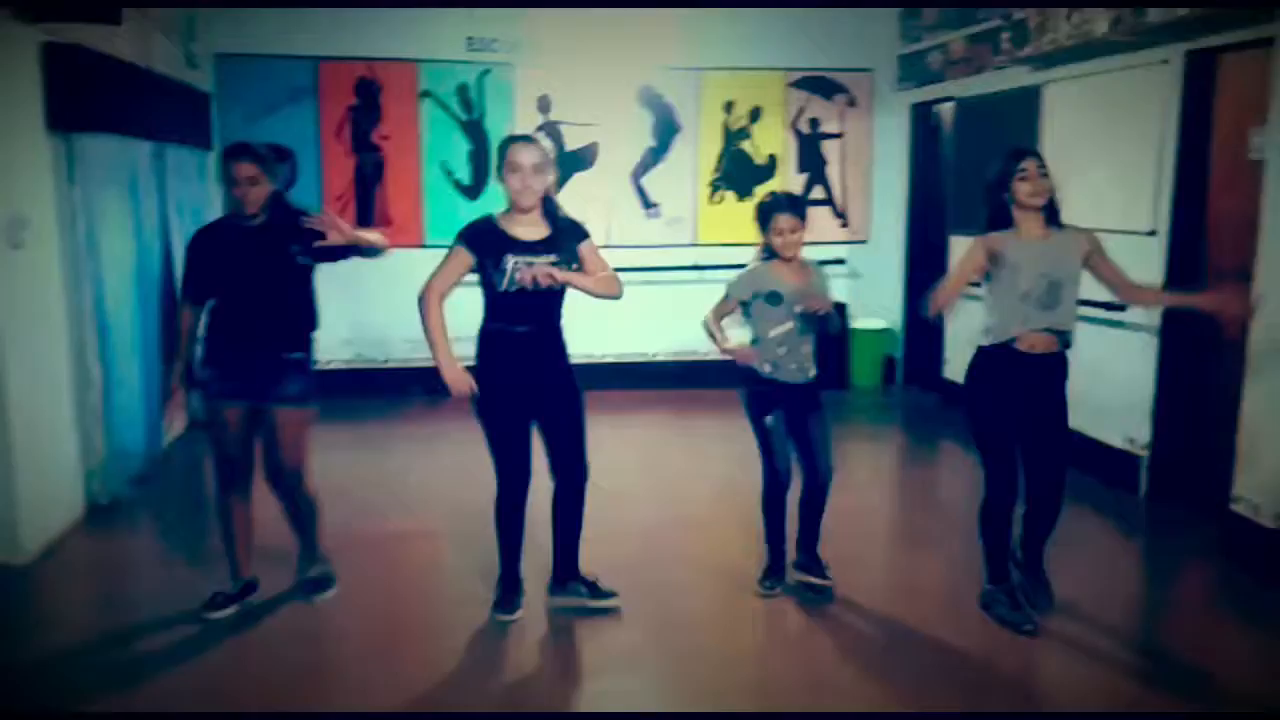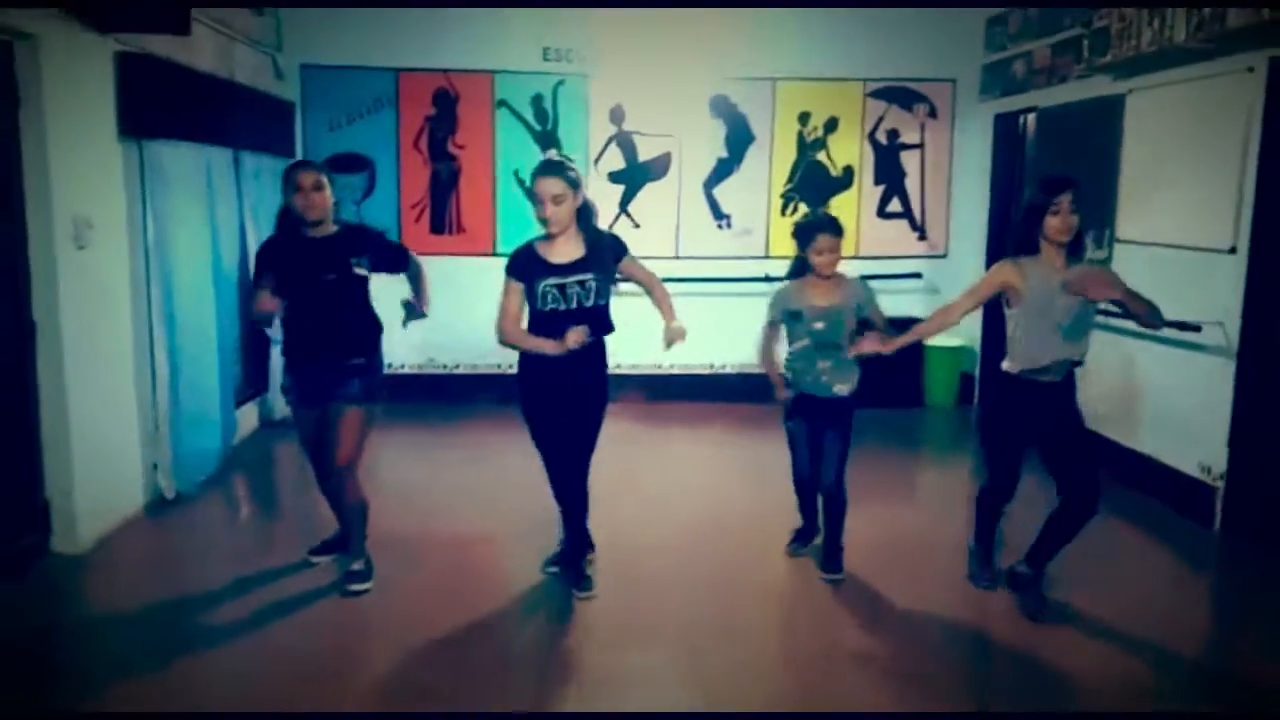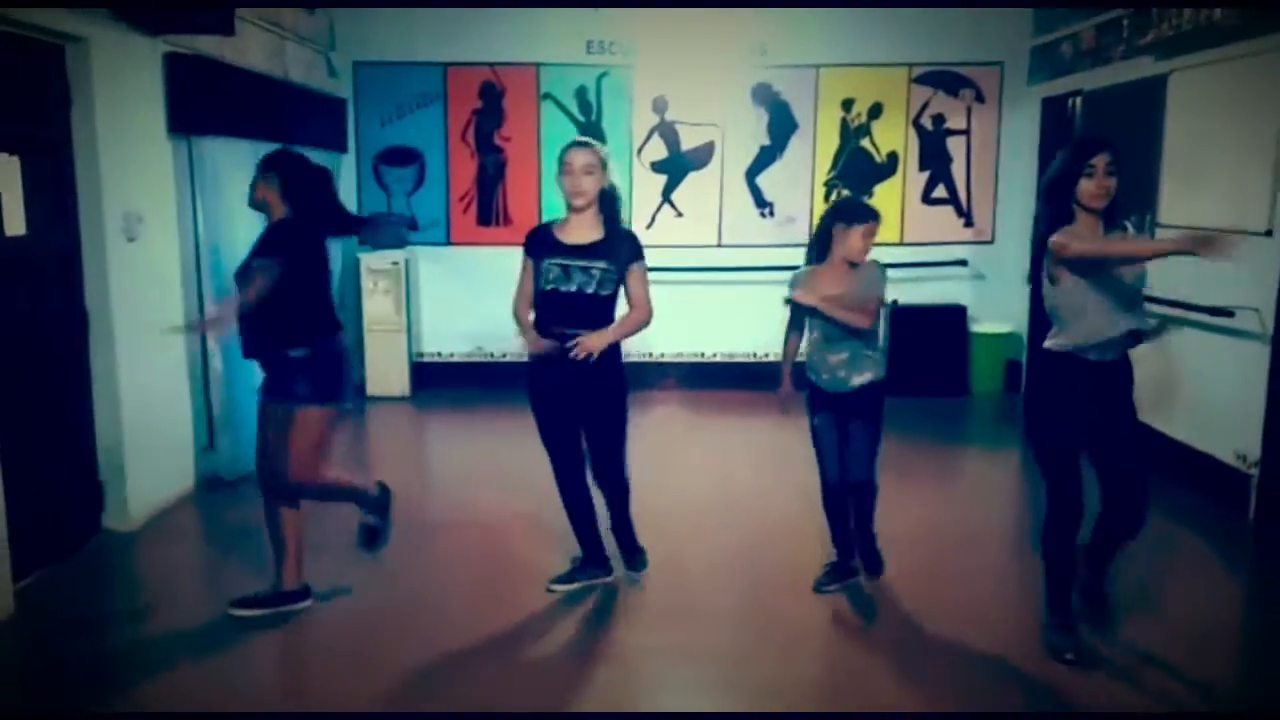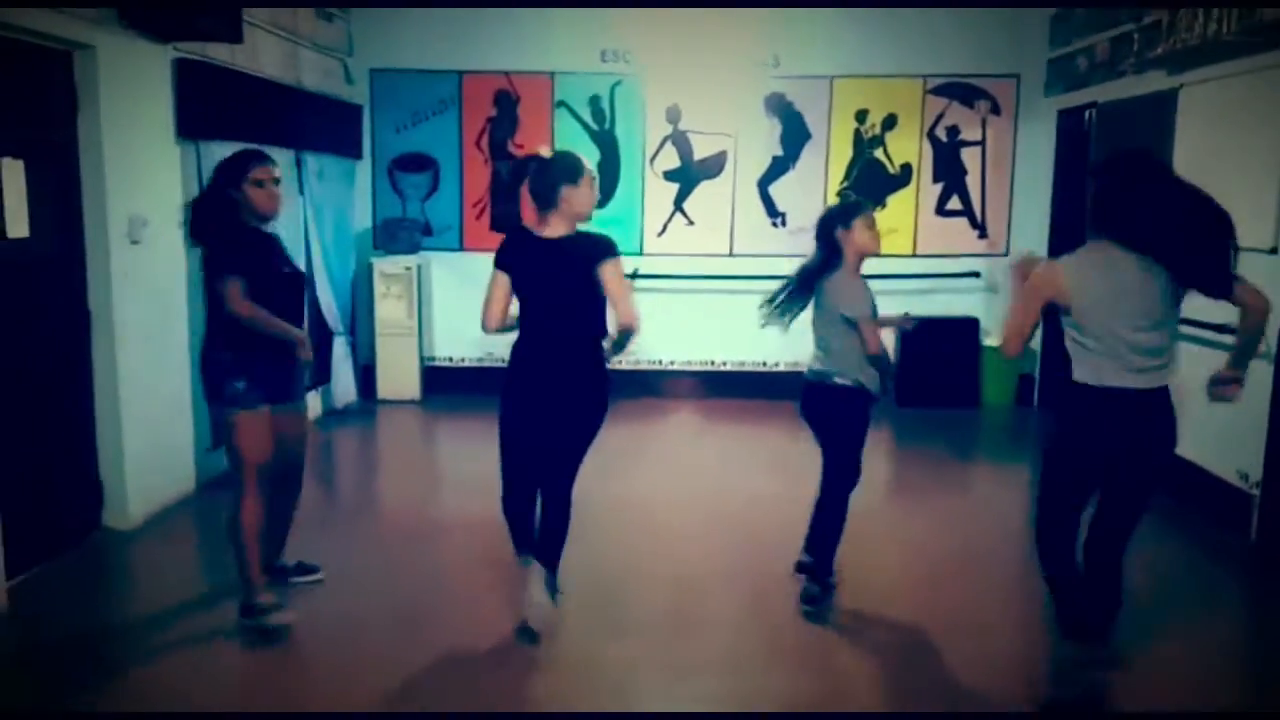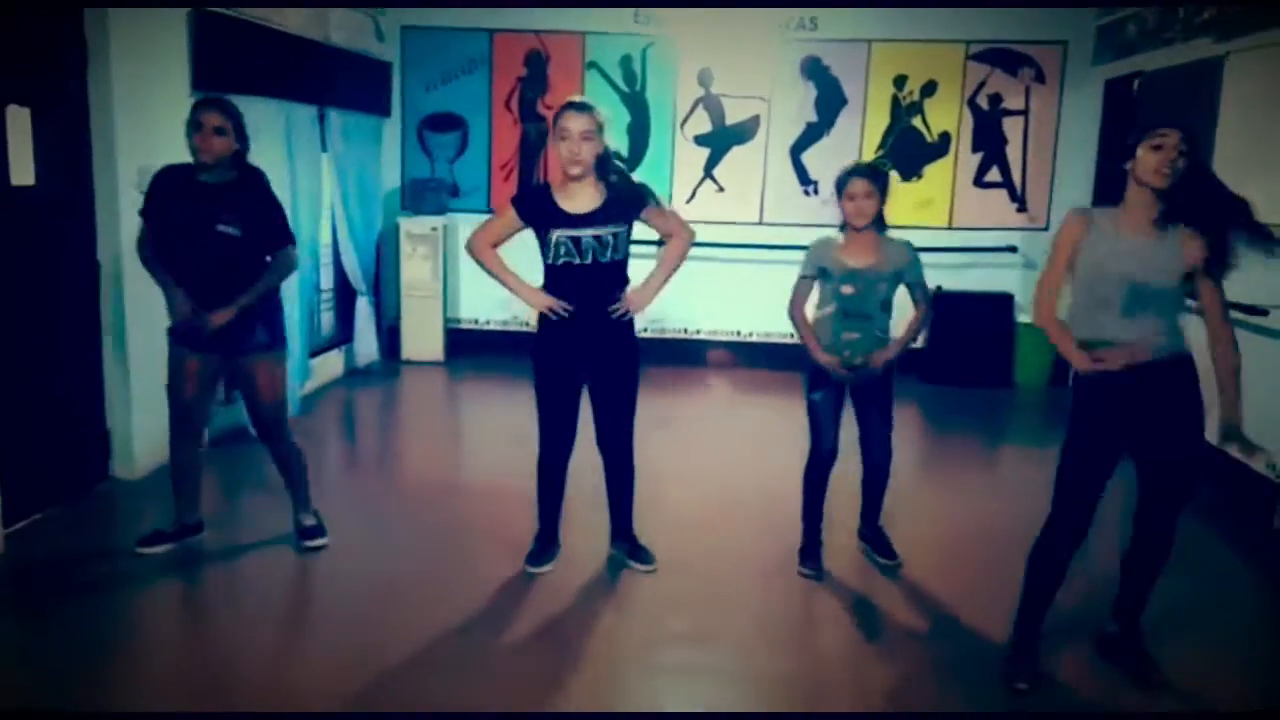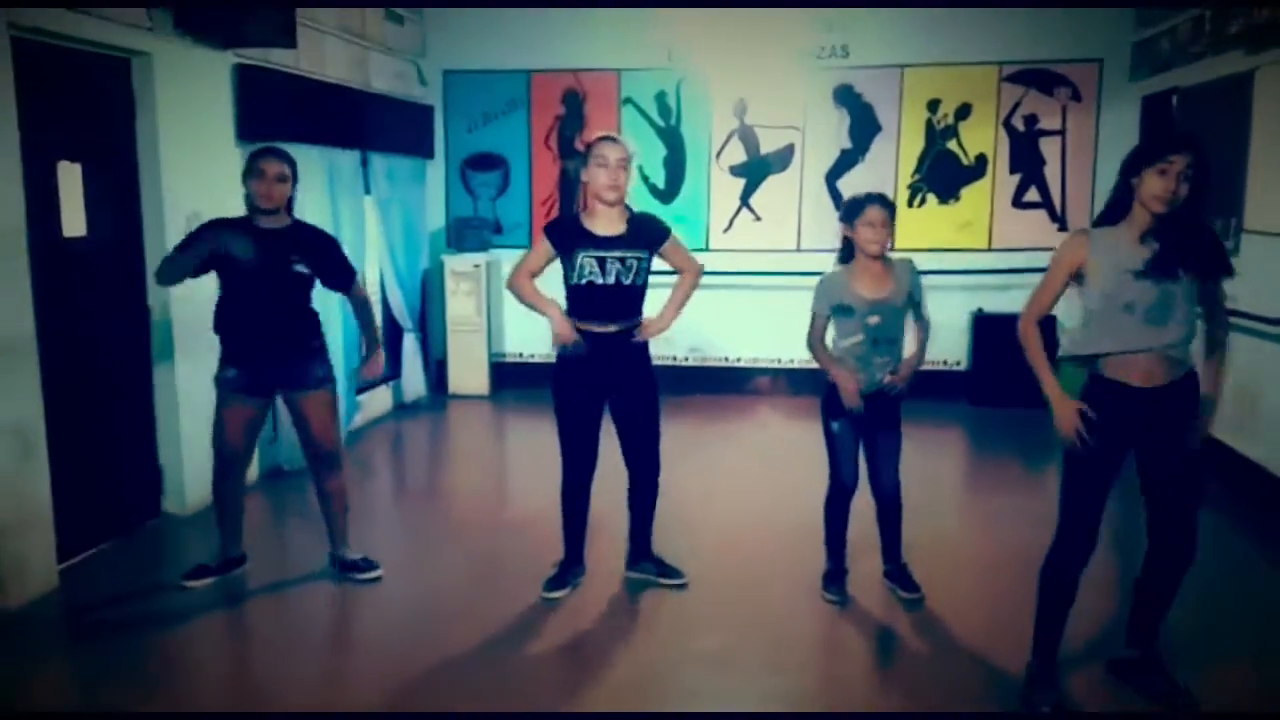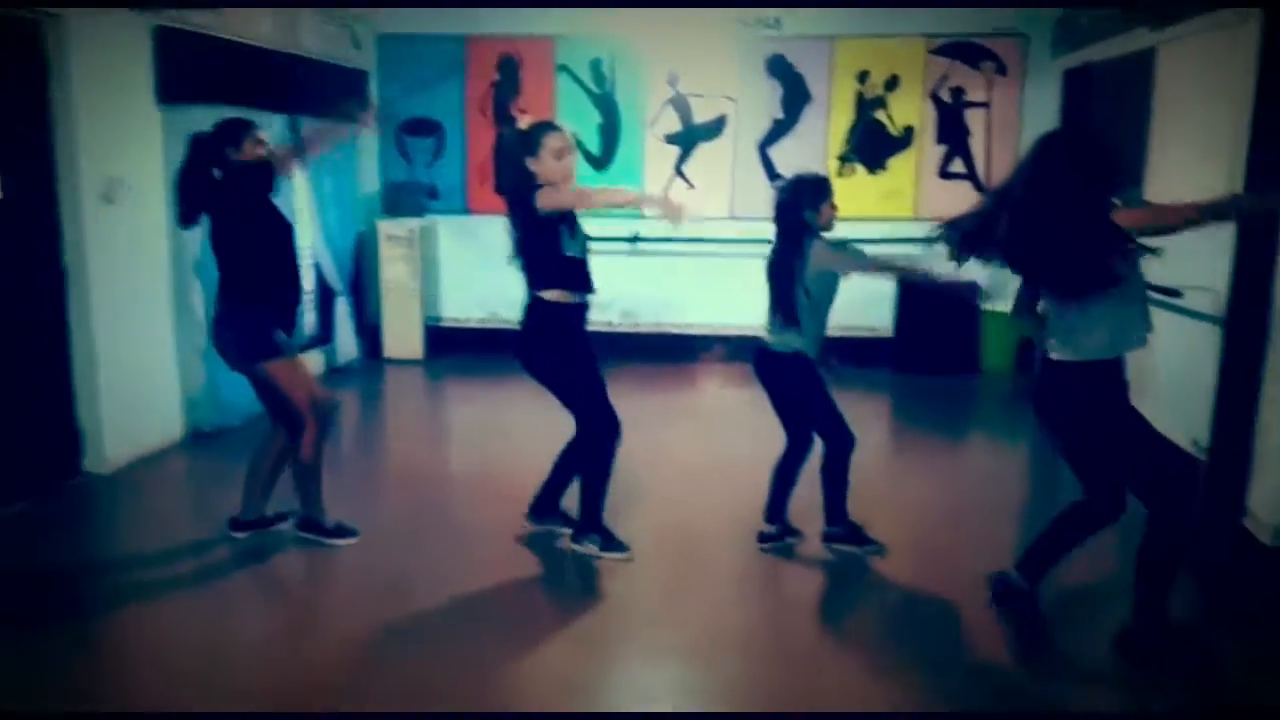
dt=0.7s
person 1, frame 1
left shoulder: (1078, 243)
right shoulder: (990, 247)
left elbow: (1129, 291)
right elbow: (938, 304)
left wrist: (1206, 300)
right wrist: (960, 276)
left hip: (1048, 374)
right hip: (997, 372)
left knee: (1048, 484)
right knee: (1002, 482)
left ankle: (1031, 561)
right ankle: (997, 584)
person 1, frame 2
left shoulder: (1094, 275)
right shoulder: (1014, 271)
left elbow: (1154, 319)
right elbow: (955, 311)
left wrist: (1118, 294)
right wrist: (893, 344)
left hip: (1060, 396)
right hip: (1015, 394)
left knee: (1084, 495)
right knee: (1001, 487)
left ankle: (1027, 571)
right ankle: (982, 549)
person 1, frame 3
left shoulder: (1123, 236)
right shoulder: (1062, 240)
right elbow: (1106, 252)
left wrist: (1147, 325)
right wrist: (1185, 244)
left hip: (1113, 379)
right hip: (1060, 381)
left knee: (1131, 502)
right knee: (1065, 504)
left ankle: (1090, 574)
right ankle: (1060, 616)
person 1, frame 4
left shoulder: (1059, 272)
right shoulder: (1174, 264)
left elbow: (1012, 348)
right elbow: (1257, 304)
left wrist: (1022, 282)
right wrist: (1235, 368)
left hip: (1086, 417)
right hip: (1153, 419)
left knee: (1054, 539)
right knee: (1106, 548)
left ankle: (1080, 655)
right ankle: (1088, 654)
person 1, frame 5
left shoulder: (1193, 239)
right shoulder: (1083, 226)
left elbow: (1220, 327)
right elbow: (1045, 309)
left wrist: (1230, 411)
right wrist: (1078, 358)
left hip: (1171, 391)
right hip: (1105, 389)
left knee: (1157, 529)
right knee: (1067, 522)
left ankle: (1122, 632)
right ankle: (1023, 640)
person 1, frame 6
left shoulder: (1192, 249)
right shoulder: (1085, 246)
left elbow: (1215, 326)
right elbow: (1029, 322)
left wrist: (1208, 401)
right wrist: (1056, 396)
left hip: (1174, 407)
right hip: (1105, 405)
left knee: (1175, 547)
right knee: (1074, 541)
left ankle: (1139, 655)
right ankle: (1042, 664)
person 1, frame 7
left shoulder: (1036, 242)
right shoulder: (1107, 229)
left elbow: (1025, 309)
right elbow: (1201, 211)
right wrist: (1244, 204)
left hip: (1061, 384)
right hip: (1093, 392)
left knee: (1102, 498)
right knee: (1175, 499)
left ankle: (1019, 581)
right ankle: (1147, 627)
person 2, frame 1
left shoulder: (570, 232)
right shoulder: (482, 234)
left elbow: (612, 287)
right elbow: (431, 295)
left wrist: (555, 273)
right wrist: (446, 360)
left hip: (553, 365)
right hip: (499, 367)
left knee: (573, 472)
right knee: (514, 478)
left ankle: (567, 577)
right ankle: (509, 580)
person 2, frame 2
left shoulder: (606, 247)
right shoulder: (524, 260)
left elbow: (650, 282)
right elbow: (507, 332)
left wrist: (670, 319)
right wrist: (556, 346)
left hip: (589, 374)
right hip: (540, 376)
left knee: (574, 468)
right knee: (557, 466)
left ankle: (573, 554)
right ankle: (577, 542)
person 2, frame 3
left shoulder: (621, 242)
right shoulder: (539, 238)
left elbow: (642, 311)
right elbow: (524, 301)
left wrist: (606, 337)
right wrist: (529, 335)
left hip: (601, 370)
right hip: (548, 370)
left knee: (608, 468)
right knee: (566, 469)
left ankle: (627, 538)
right ankle: (592, 558)
person 2, frame 4
left shoulder: (514, 248)
right shoulder: (597, 248)
left elbow: (492, 322)
right elbow: (626, 317)
right wrist: (617, 340)
left hip: (527, 382)
right hip: (585, 385)
left knee: (519, 484)
right knee: (559, 486)
left ankle: (531, 564)
right ankle: (545, 582)
person 2, frame 5
left shoulder: (627, 195)
right shoulder: (534, 201)
left elbow: (681, 234)
right elbow: (478, 243)
left wrist: (649, 289)
right wrist: (524, 290)
left hip: (612, 330)
right hip: (559, 330)
left knee: (617, 441)
right knee: (556, 442)
left ankle: (623, 535)
right ankle: (547, 537)
person 2, frame 6
left shoulder: (648, 228)
right shoulder: (563, 230)
left elbow: (691, 269)
right elbow: (518, 279)
left wrist: (666, 317)
right wrist: (553, 312)
left hip: (630, 356)
right hip: (579, 356)
left knee: (645, 464)
right knee: (577, 468)
left ankle: (642, 555)
right ankle: (572, 562)
person 2, frame 7
left shoulder: (553, 206)
right shoulder: (532, 200)
right elbow: (581, 195)
right wrist: (647, 199)
left hip: (567, 330)
right hip: (550, 333)
left knee: (593, 426)
right knee: (603, 427)
left ankle: (545, 507)
right ankle: (588, 528)
person 3, frame 1
left shoulder: (299, 229)
right shoulder: (209, 241)
left elbow: (377, 246)
right elbow: (190, 309)
left wrist: (346, 235)
right wrist: (177, 375)
left hip: (286, 366)
right hip: (227, 369)
left knee: (286, 474)
right knee: (231, 478)
left ankle: (314, 560)
right ankle: (240, 579)
person 3, frame 2
left shoulder: (362, 240)
right shoulder: (277, 251)
left elbow: (409, 263)
right elbow: (265, 314)
left wrist: (420, 300)
right wrist: (263, 307)
left hip: (354, 369)
right hip: (303, 370)
left knee: (341, 469)
right knee: (321, 466)
left ankle: (358, 554)
right ankle: (347, 532)
person 3, frame 3
left shoulder: (290, 233)
right shoulder: (285, 234)
left elbow: (268, 273)
left wrist: (228, 310)
left hip: (310, 368)
right hip: (284, 370)
left knee: (296, 477)
right knee: (271, 477)
left ankle: (373, 499)
right ankle: (290, 587)
person 3, frame 4
left shoulder: (265, 242)
right shoulder: (234, 241)
right elbow: (237, 306)
left wrist: (295, 343)
right wrist: (296, 337)
left hip: (278, 370)
right hip: (237, 373)
left knee: (289, 472)
right knee: (255, 480)
left ankle: (271, 562)
right ankle: (256, 596)
person 3, frame 5
left shoulder: (252, 193)
right shoulder: (168, 183)
left elbow: (284, 260)
right elbow: (147, 243)
left wrist: (233, 308)
right wrist: (171, 290)
left hip: (251, 322)
right hip: (193, 323)
left knee: (272, 426)
right knee: (184, 424)
left ankle: (305, 513)
right ankle: (188, 521)
person 3, frame 6
left shoulder: (313, 241)
right shoulder: (222, 233)
left elbow: (355, 293)
right elbow: (166, 276)
left wrist: (374, 347)
right wrist: (211, 245)
left hip: (304, 362)
right hip: (243, 365)
left knee: (327, 457)
right knee: (228, 462)
left ankle: (343, 551)
right ankle: (231, 554)
person 3, frame 7
left shoulder: (240, 198)
right shoulder: (236, 189)
right elbow: (289, 156)
right wrist: (350, 124)
left hip: (259, 326)
right hip: (251, 327)
left knee: (288, 425)
right knee: (315, 415)
left ankle: (250, 515)
right ankle: (312, 519)
person 4, frame 1
left shoulder: (813, 275)
right shoulder: (752, 277)
left elbow: (829, 326)
right elbow: (712, 320)
left wrist: (826, 312)
right wrist: (729, 347)
left hip: (805, 386)
right hip: (765, 386)
left knee: (821, 470)
right knee: (779, 473)
left ankle: (807, 554)
right ankle: (774, 560)
person 4, frame 2
left shoulder: (856, 290)
right shoulder: (787, 296)
left elbow: (884, 331)
right elbow: (768, 345)
left wrist: (876, 340)
right wrist: (777, 383)
left hip: (838, 400)
right hip: (799, 397)
left knee: (831, 480)
right knee: (805, 474)
left ankle: (832, 548)
right ankle: (809, 526)
person 4, frame 3
left shoulder: (872, 276)
right shoulder: (805, 277)
left elbow: (865, 322)
right elbow: (795, 330)
left wrist: (813, 301)
right wrist: (786, 377)
left hip: (863, 392)
right hip: (821, 394)
left knee: (860, 478)
right knee: (832, 480)
left ankle: (866, 543)
right ankle: (844, 557)
person 4, frame 4
left shoulder: (824, 280)
right shoulder: (853, 286)
right elbow: (874, 348)
left wrist: (883, 320)
right wrist: (882, 375)
left hip: (815, 391)
right hip: (845, 397)
left knee: (836, 479)
right knee: (840, 486)
left ankle: (813, 556)
right ankle: (817, 583)
person 4, frame 5
left shoulder: (900, 253)
right shoulder: (823, 250)
left elbow: (924, 309)
right elbow: (796, 305)
left wrist: (893, 350)
right wrist: (816, 351)
left hip: (872, 368)
right hip: (827, 367)
left knee: (878, 455)
right knee: (823, 453)
left ankle: (870, 530)
right ankle: (810, 543)
person 4, frame 6
left shoulder: (905, 273)
right shoulder: (833, 282)
left elbow: (920, 322)
right elbow: (814, 338)
left wrist: (913, 362)
right wrist: (837, 373)
left hip: (885, 397)
right hip: (843, 396)
left knee: (888, 486)
right knee: (843, 483)
left ankle: (894, 566)
right ankle: (834, 569)
person 4, frame 7
left shoulder: (788, 251)
right shoulder: (827, 254)
right elbow: (887, 266)
right wrist: (931, 277)
left hip: (772, 358)
right hip: (793, 365)
left knee: (801, 441)
right knee: (839, 439)
left ankle: (774, 526)
right ankle: (837, 527)
